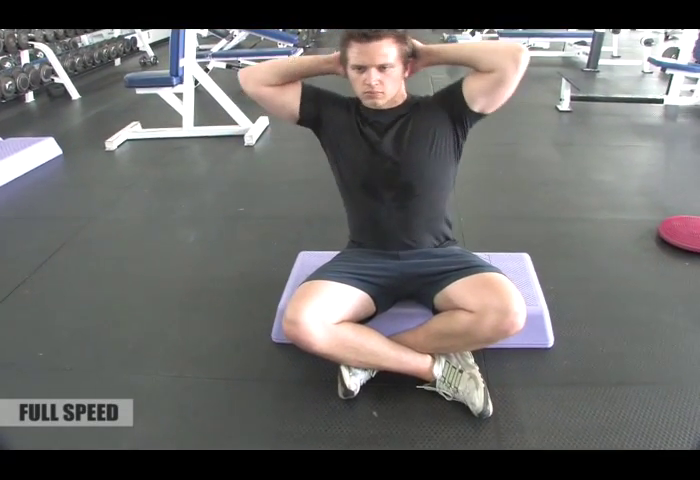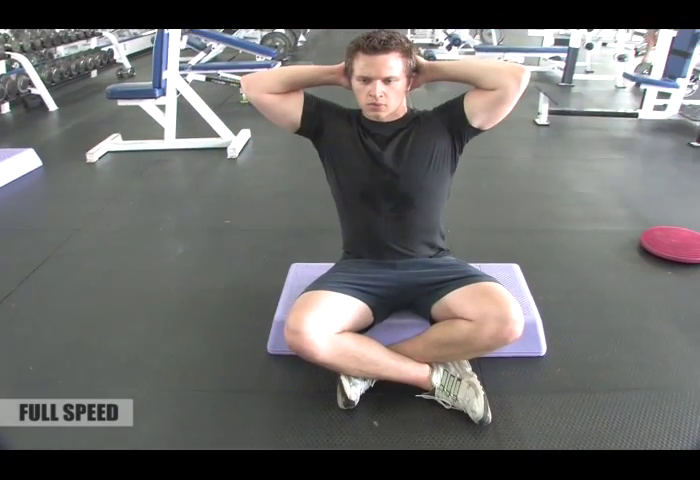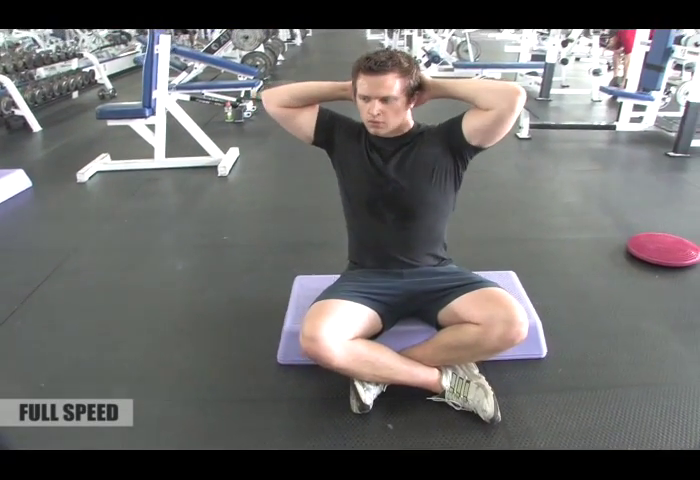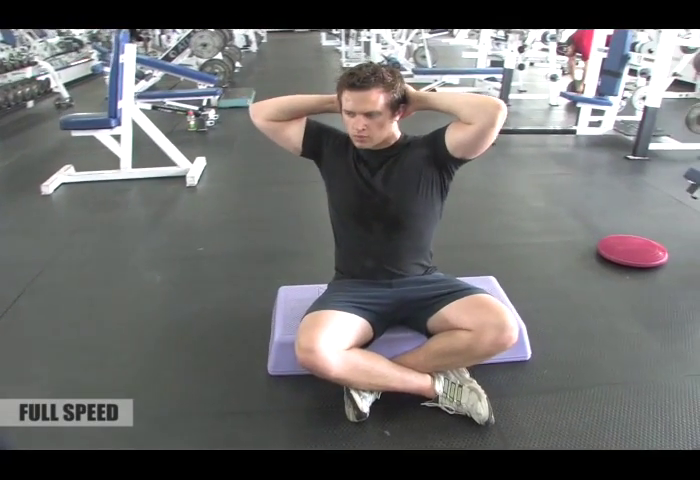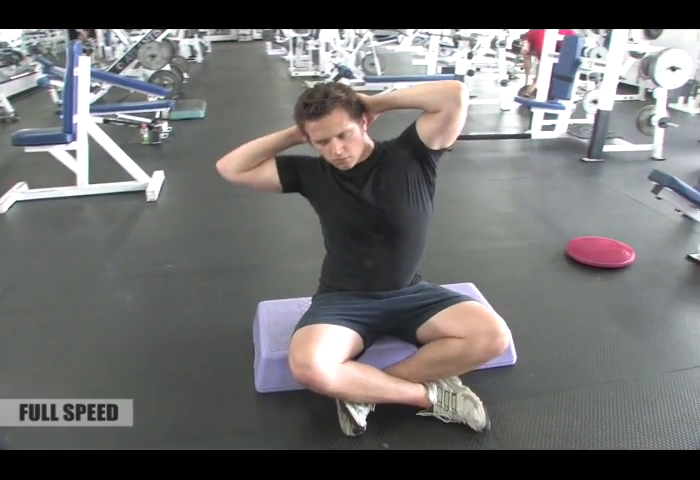
dt=0.5s
person 1, frame 1
left shoulder: (444, 112)
right shoulder: (332, 114)
left elbow: (513, 59)
right elbow: (252, 80)
left wrist: (430, 53)
right wrist: (329, 62)
left hip: (436, 256)
right hip: (366, 258)
left knee: (507, 313)
right knee: (300, 323)
left ankle: (365, 353)
right ankle: (435, 367)
person 1, frame 2
left shoulder: (442, 126)
right shoulder: (330, 124)
left elbow: (514, 79)
right elbow: (254, 86)
left wrist: (434, 69)
right wrist: (331, 73)
left hip: (432, 266)
right hip: (360, 268)
left knee: (505, 321)
right knee: (302, 333)
left ankle: (364, 363)
right ankle: (434, 377)
person 1, frame 3
left shoulder: (445, 142)
right shoulder: (343, 137)
left elbow: (511, 99)
right elbow: (273, 100)
left wrist: (436, 86)
right wrist: (343, 90)
left hip: (435, 274)
right hip: (367, 278)
left knee: (511, 324)
right knee: (317, 340)
left ankle: (374, 368)
right ankle: (443, 380)
person 1, frame 4
left shoulder: (431, 153)
right shoulder: (330, 149)
left elbow: (493, 114)
right elbow: (261, 114)
left wrist: (422, 98)
right wrist: (328, 102)
left hip: (422, 284)
right hip: (355, 288)
left knee: (501, 329)
right knee: (312, 351)
left ankle: (370, 377)
right ankle: (435, 386)
person 1, frame 5
left shoulder: (410, 155)
right shoulder: (310, 172)
left elbow: (456, 96)
right elbow: (230, 168)
left wrist: (381, 101)
right wrist: (292, 135)
left hip: (409, 293)
right hip: (343, 299)
left knee: (492, 336)
right knee: (308, 366)
left ankle: (362, 389)
right ankle: (428, 394)
